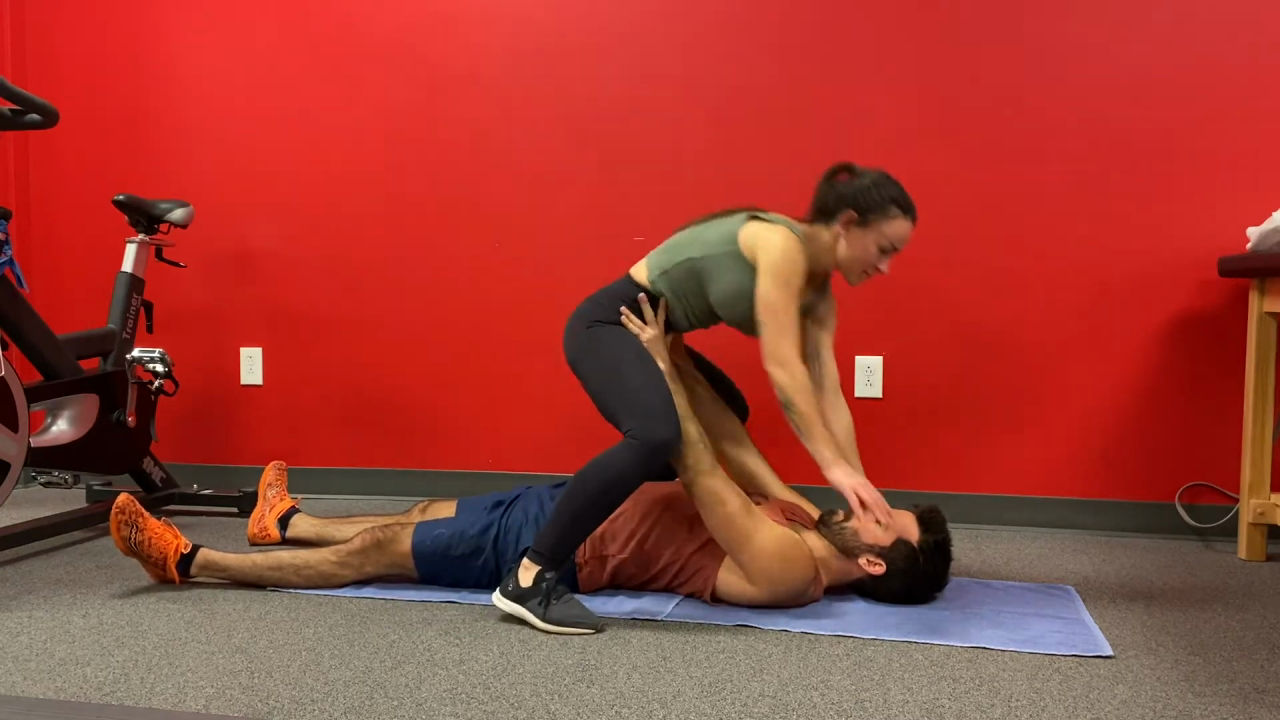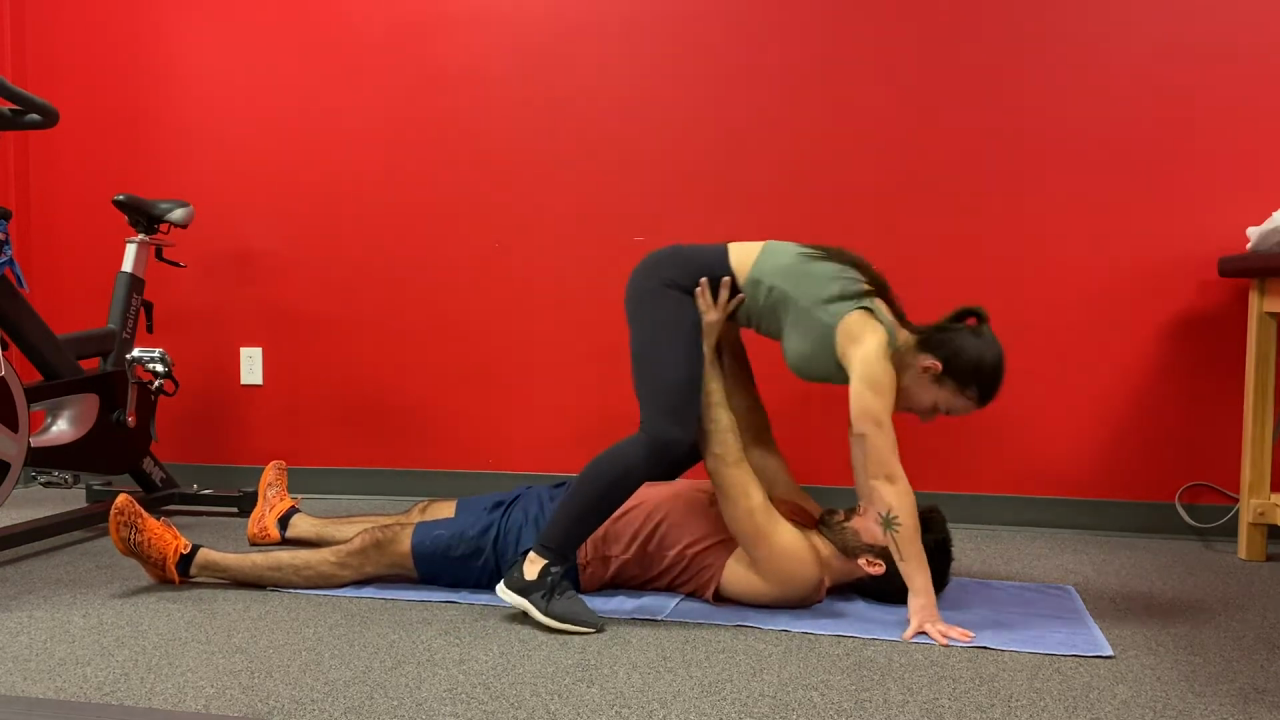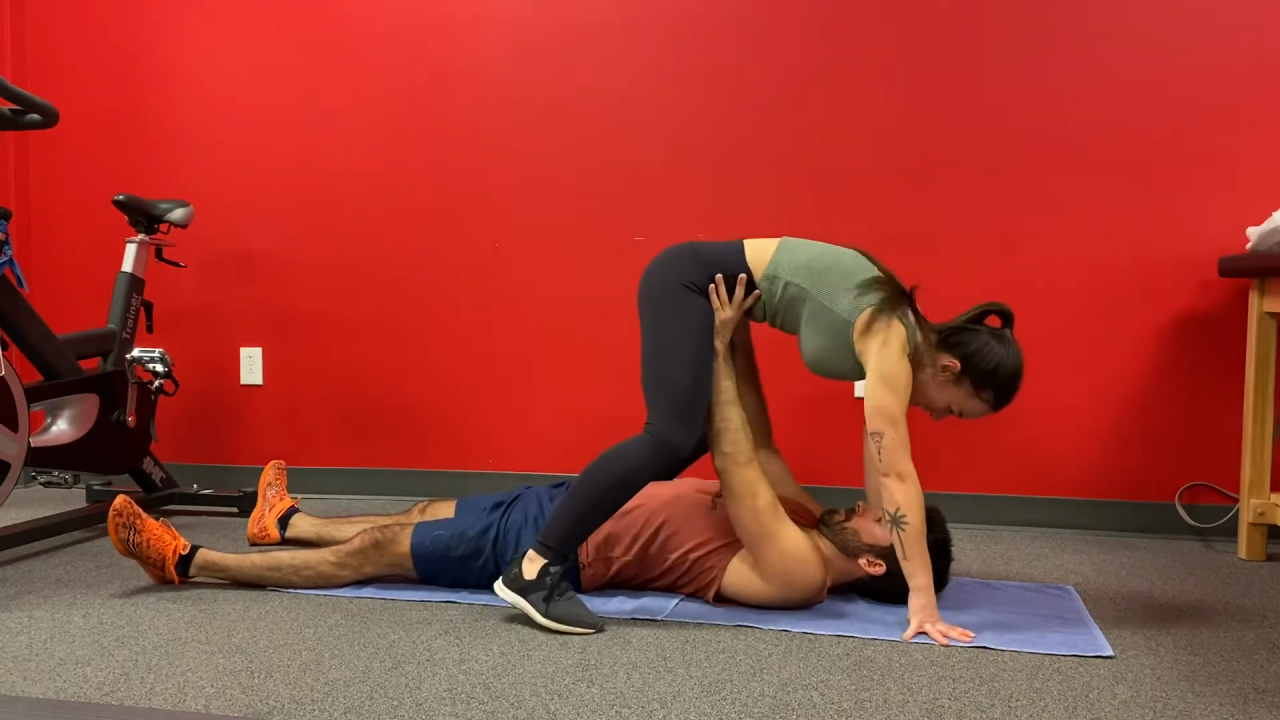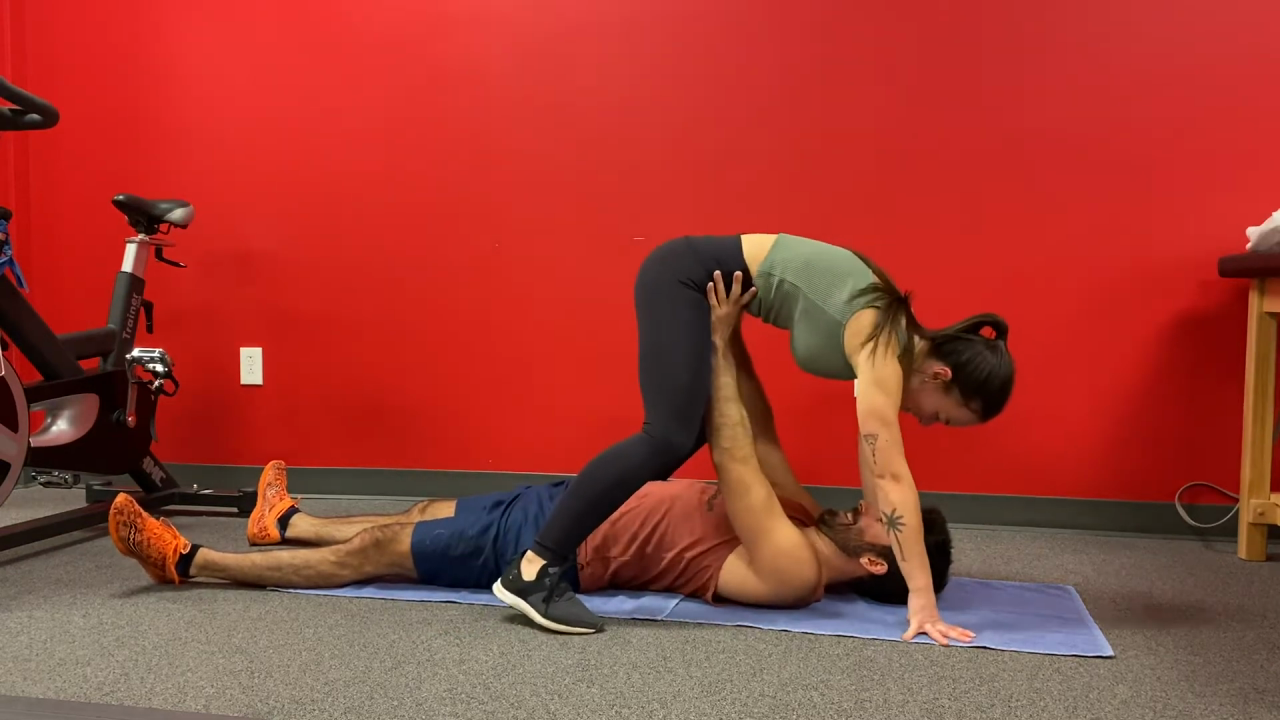
dt=0.3s
person 1, frame 1
left shoulder: (790, 570)
right shoulder: (803, 521)
left elbow: (705, 482)
right elbow: (732, 447)
left wrist: (657, 368)
right wrist: (674, 352)
left hip: (562, 548)
left knee: (380, 552)
right knee: (423, 518)
left ankle: (191, 563)
right ankle: (286, 524)
person 1, frame 2
left shoulder: (796, 573)
right shoulder: (806, 523)
left elbow: (727, 473)
right elbow: (751, 453)
left wrist: (702, 354)
right wrist: (721, 345)
left knee: (378, 554)
right knee: (422, 515)
left ankle: (188, 559)
right ankle: (284, 522)
person 1, frame 3
left shoulder: (798, 573)
right shoulder: (807, 523)
left elbow: (736, 469)
right elbow: (754, 449)
left wrist: (717, 349)
right wrist: (737, 340)
left knee: (378, 551)
right knee: (423, 515)
left ankle: (189, 560)
right ankle: (286, 521)
person 1, frame 4
left shoulder: (792, 574)
right shoulder: (804, 522)
left elbow: (733, 460)
right elbow: (751, 447)
left wrist: (717, 342)
right wrist: (732, 336)
left knee: (377, 555)
right knee: (422, 515)
left ankle: (188, 559)
right ankle: (284, 522)
person 2, frame 1
left shoulder: (816, 284)
right shoulder: (784, 246)
left elbow: (826, 389)
right elbow: (781, 367)
left wrist: (855, 480)
right wrist: (833, 465)
right hip: (606, 326)
left knee: (727, 417)
right knee: (656, 437)
right ankle: (528, 579)
person 2, frame 2
left shoulder: (891, 343)
right shoulder: (872, 346)
left elbow: (869, 464)
right elbow: (887, 479)
right wrist: (922, 598)
right hip: (674, 282)
left knee: (705, 431)
right knee: (666, 436)
right ankle: (535, 571)
person 2, frame 3
left shoulder: (906, 336)
right shoulder: (891, 344)
left elbow: (880, 460)
right elbow: (897, 475)
right wrist: (922, 598)
left hip: (715, 286)
right hip: (690, 280)
left knee: (708, 428)
right knee: (671, 437)
left ankle: (604, 523)
right ankle: (535, 569)
person 2, frame 4
left shoulder: (901, 341)
right shoulder: (881, 345)
left elbow: (875, 461)
right elbow: (891, 475)
right wrist: (921, 599)
left hip: (712, 282)
right hip: (686, 274)
left knee: (708, 419)
right knee: (670, 435)
left ankle: (607, 519)
right ankle: (532, 572)
